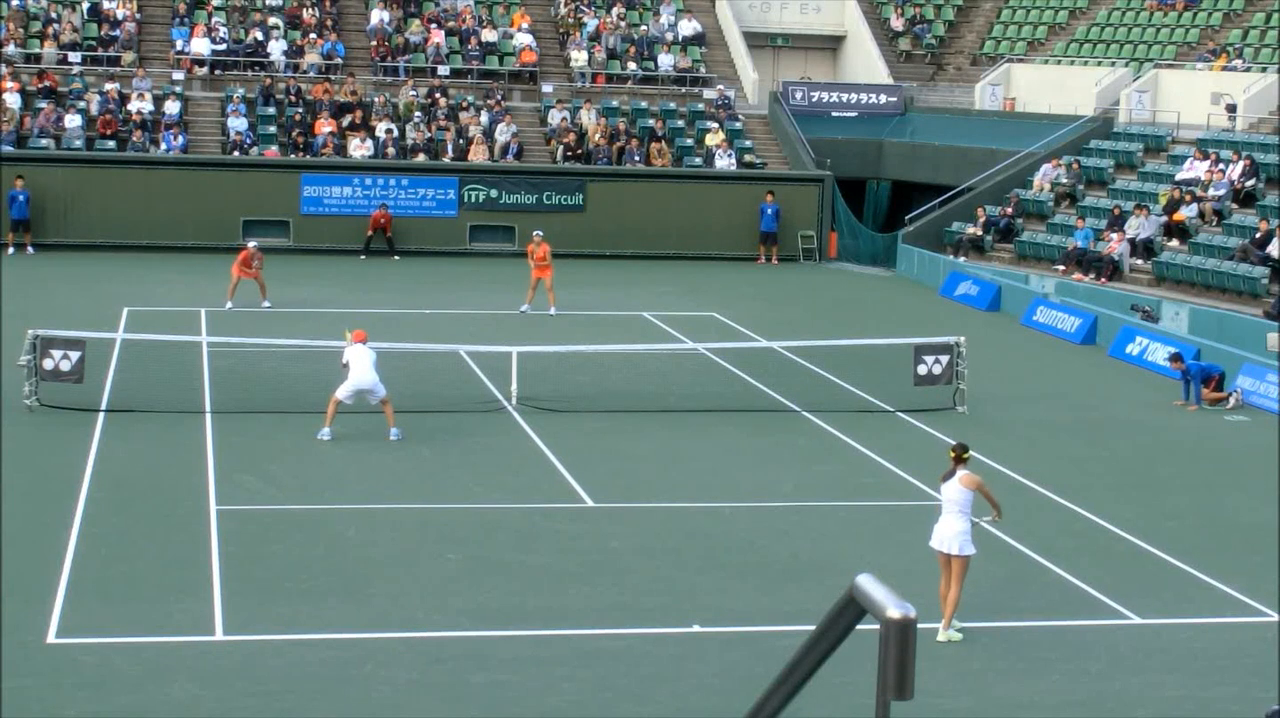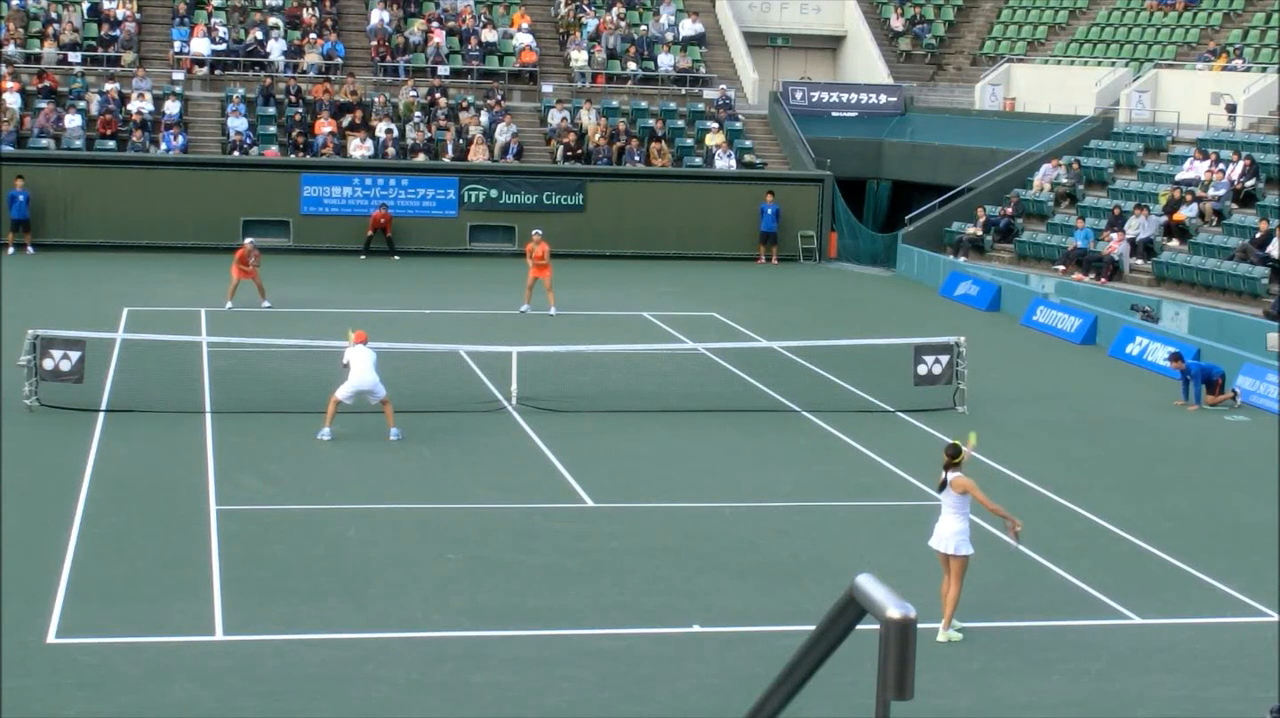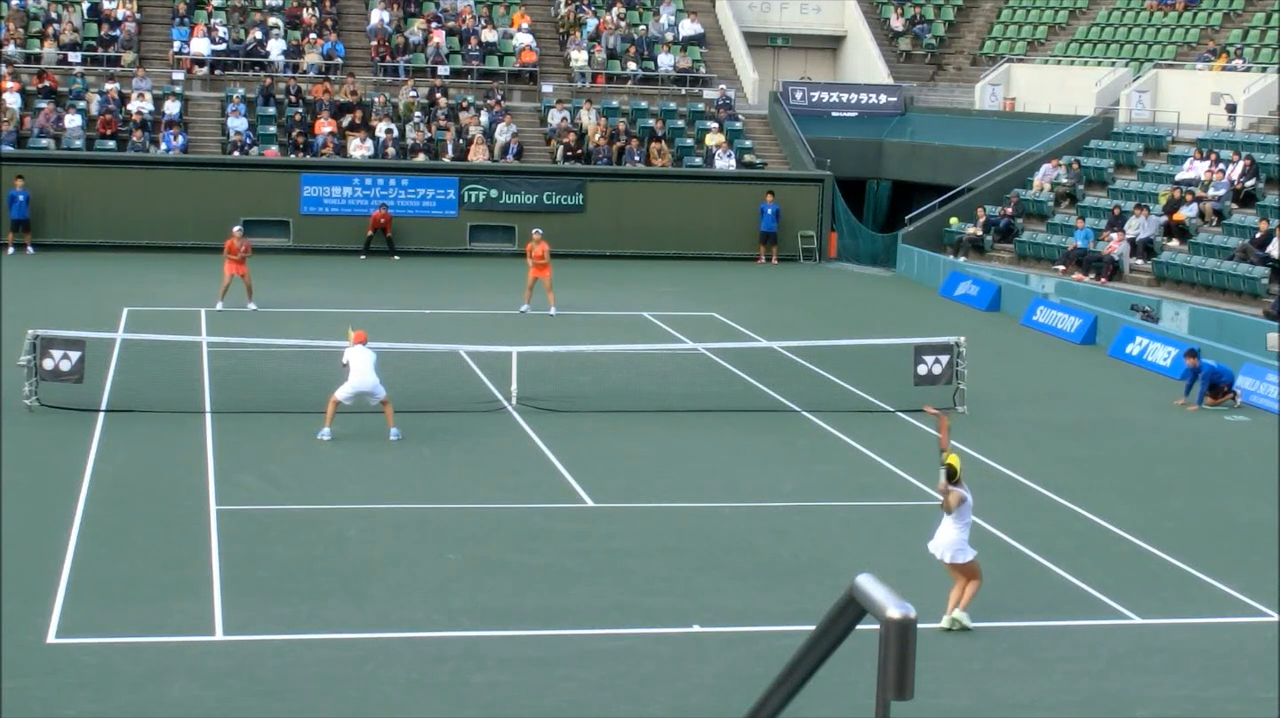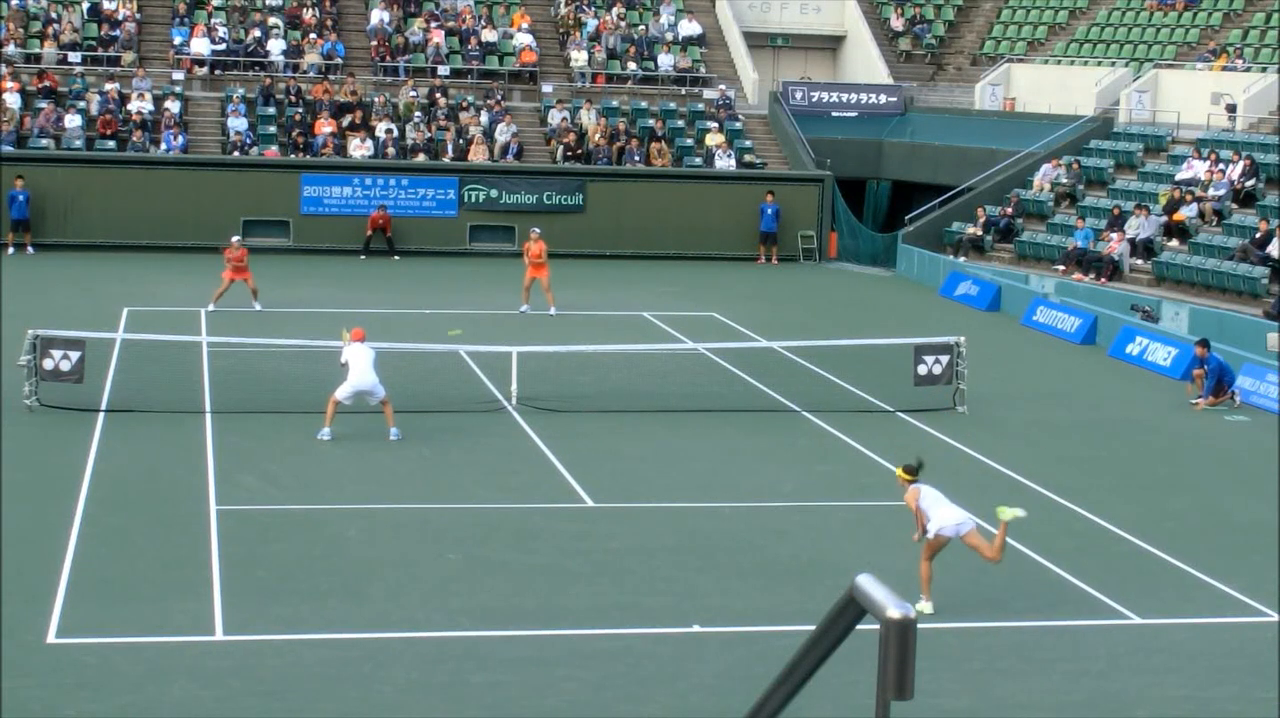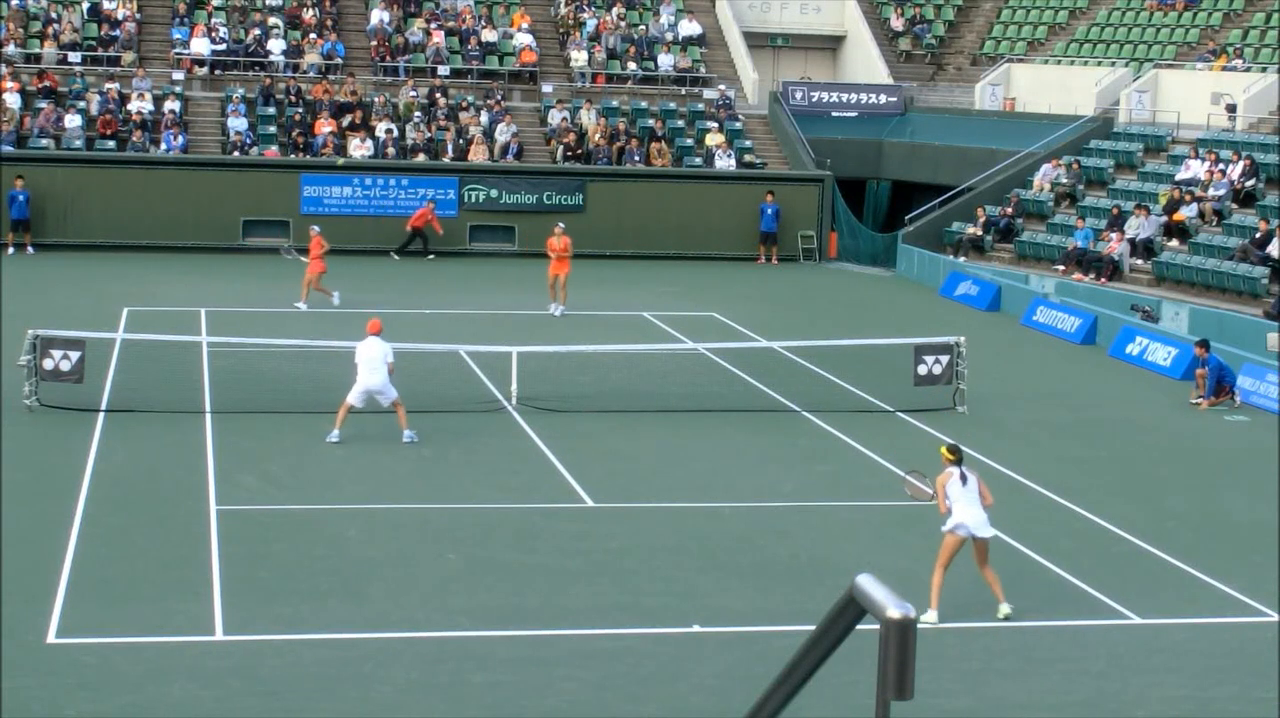
dt=0.7s
person 1, frame 1
left shoulder: (945, 478)
right shoulder: (973, 479)
right elbow: (992, 501)
right wrist: (998, 513)
left hip: (941, 530)
right hip: (958, 535)
left knee: (945, 580)
right knee: (956, 585)
left ankle: (947, 620)
right ankle: (945, 630)
person 1, frame 2
left shoulder: (946, 474)
right shoulder: (963, 482)
left elbow: (952, 463)
right elbow: (990, 506)
left wrist: (967, 449)
right wrist: (1012, 521)
left hip: (942, 534)
right hip: (956, 537)
left knee: (948, 581)
right knee: (955, 584)
left ankle: (947, 621)
right ankle: (945, 629)
person 1, frame 3
left shoulder: (948, 480)
right shoulder: (957, 494)
left elbow: (945, 445)
right elbow: (949, 510)
left wrist: (940, 418)
right wrist: (944, 495)
left hip: (943, 540)
right hip: (955, 545)
left knee: (961, 581)
right knee: (975, 578)
left ankle: (949, 616)
right ankle: (960, 611)
person 1, frame 4
left shoulder: (909, 495)
right shoulder: (928, 489)
left elbow: (922, 522)
left wrist: (920, 534)
right wrist: (921, 533)
left hip: (945, 525)
right hip: (964, 519)
left knee: (925, 559)
right knee: (995, 557)
left ankle: (926, 602)
right ankle: (1003, 518)
person 1, frame 5
left shoulder: (942, 478)
right shoulder: (973, 475)
left elbow: (943, 510)
right elbow: (988, 502)
left hip: (961, 523)
right hip: (980, 520)
left knee: (940, 567)
right knee: (984, 566)
left ankle: (933, 613)
right ankle: (1003, 605)
